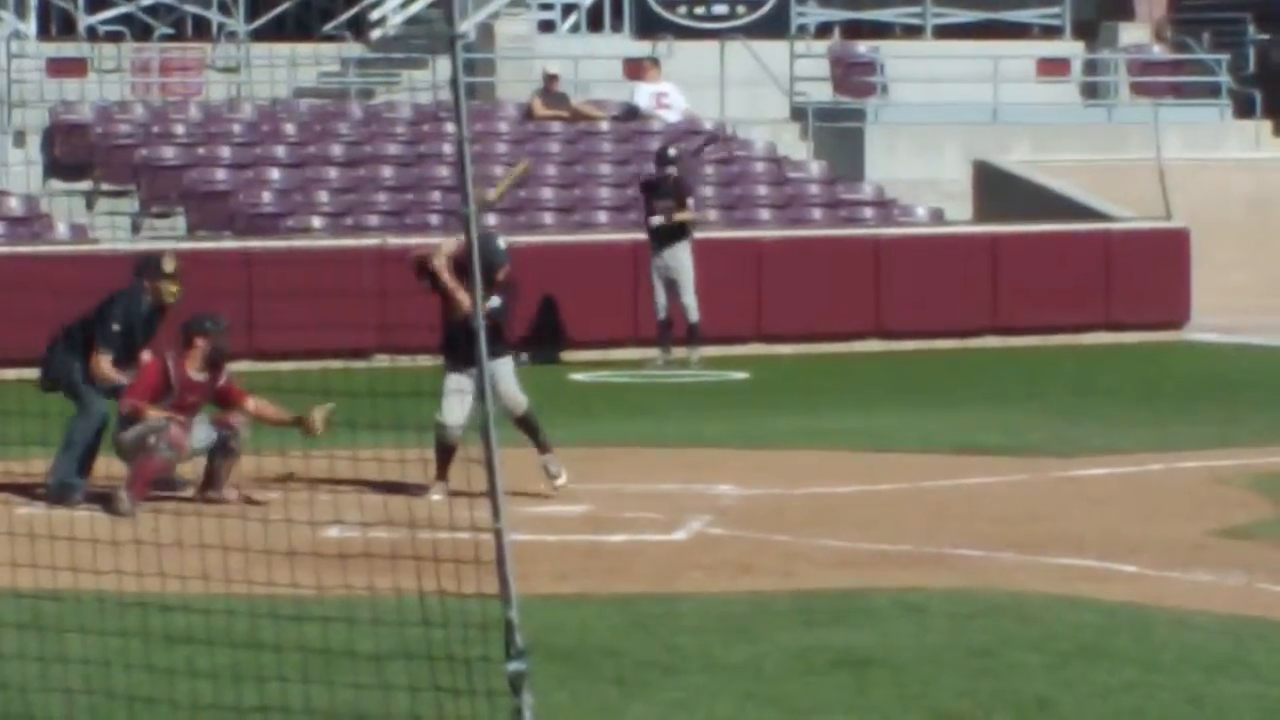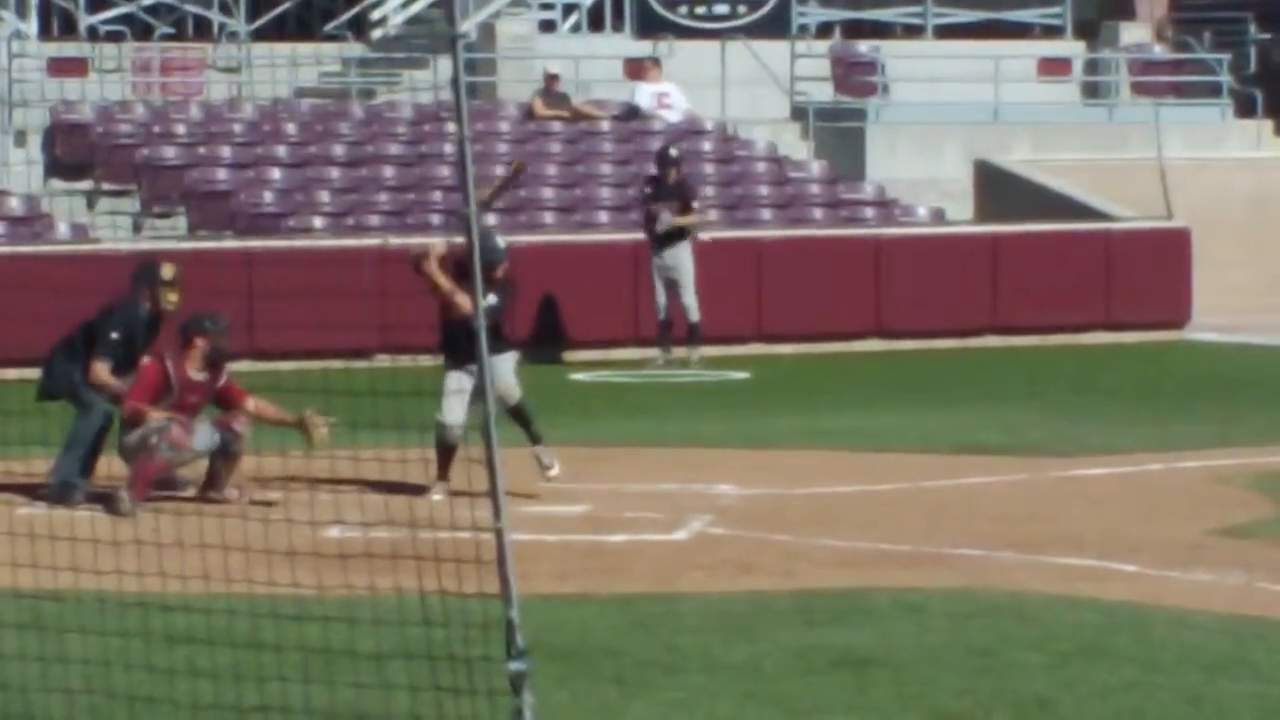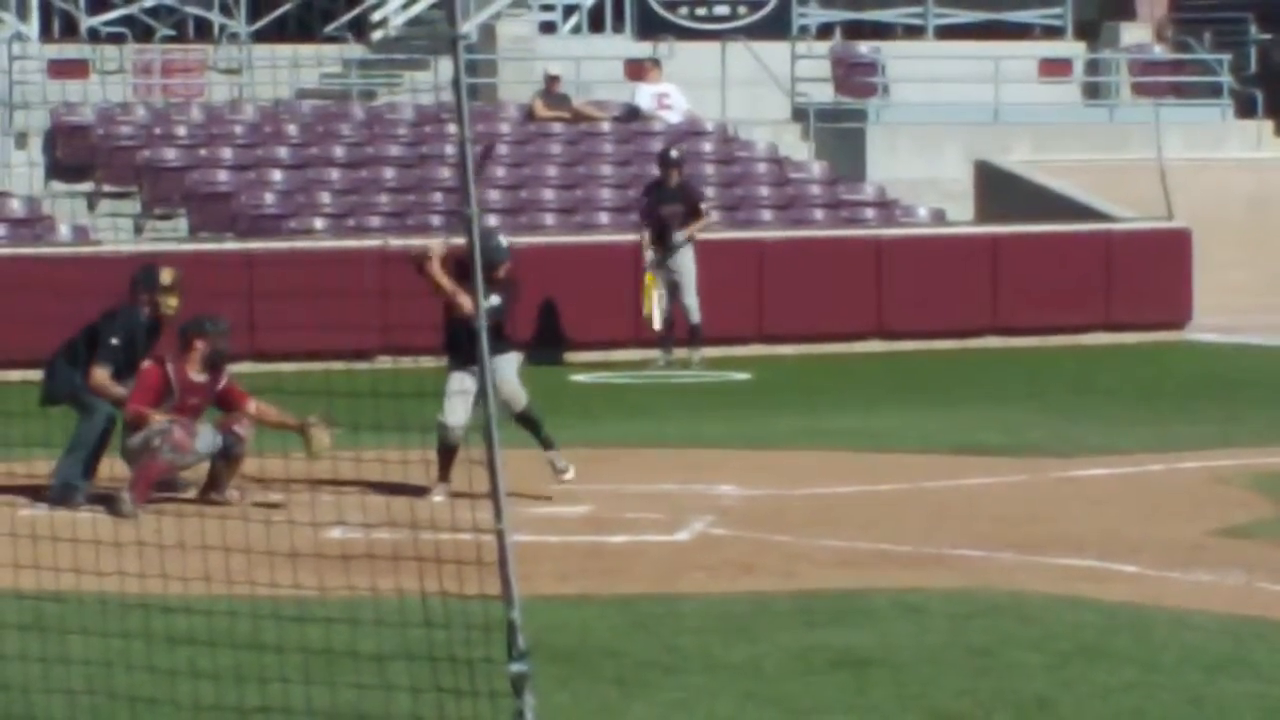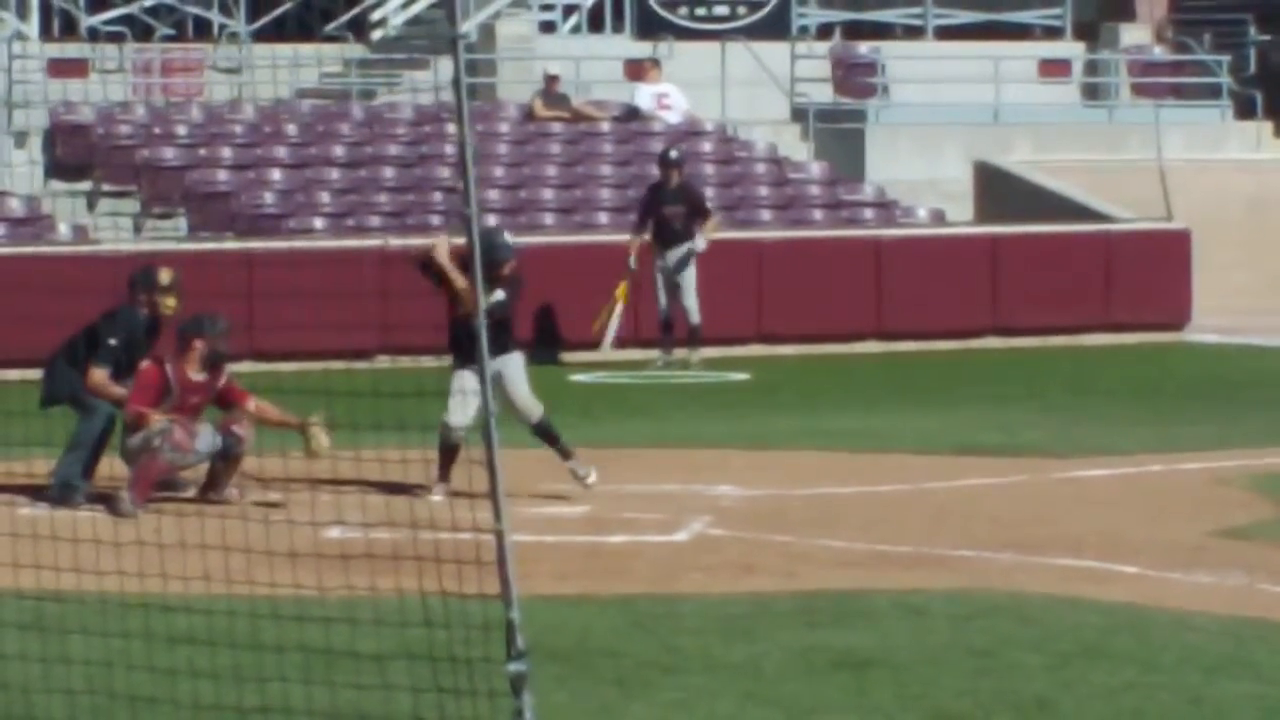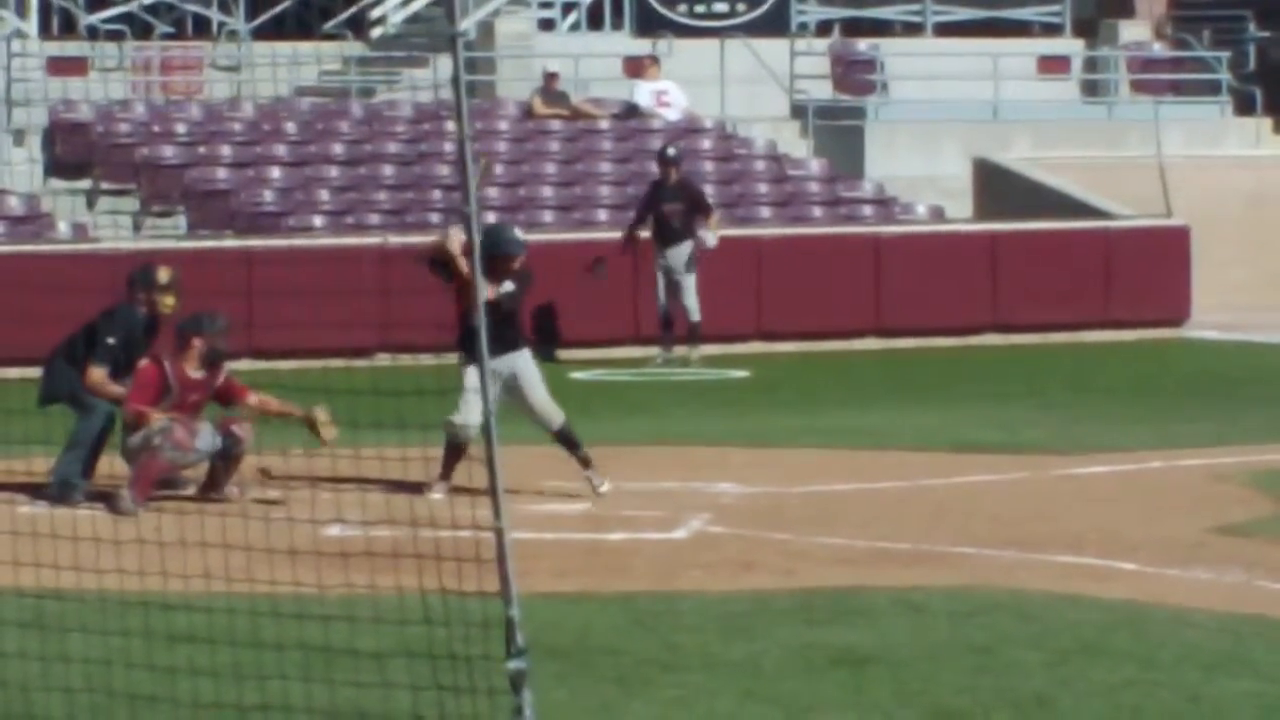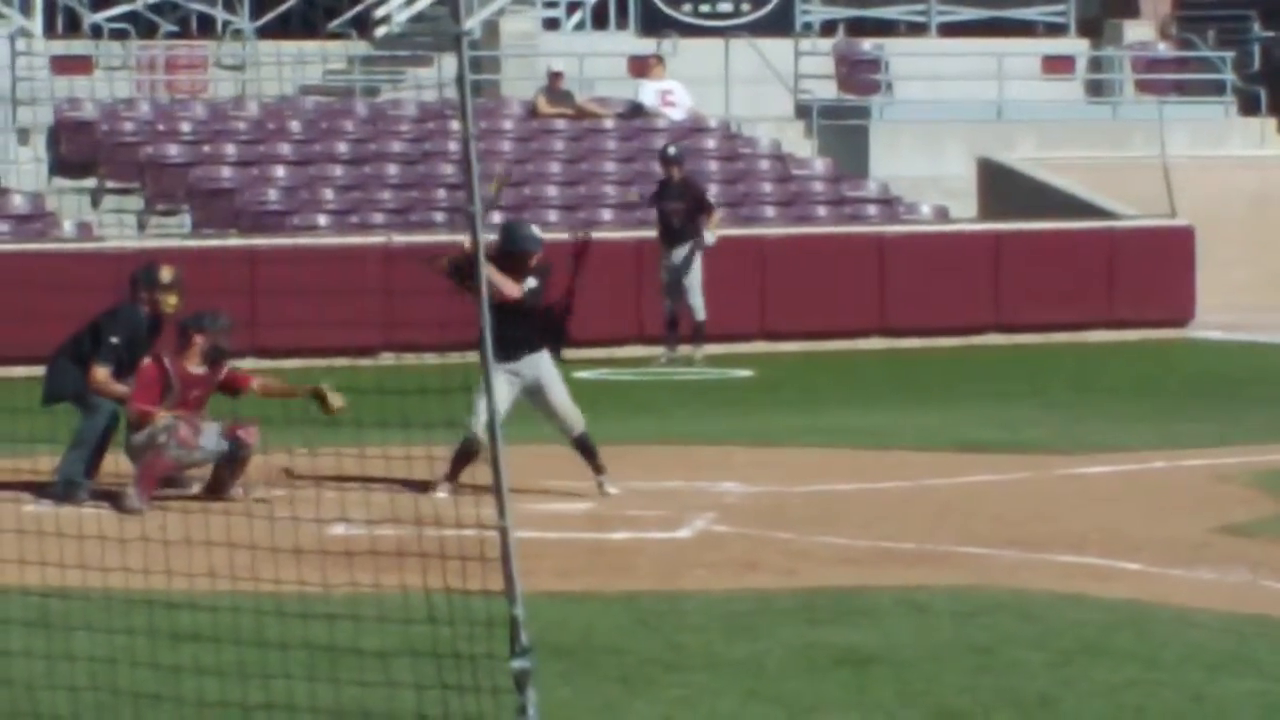
dt=0.1s
person 1, frame 1
left shoulder: (502, 286)
right shoulder: (455, 271)
left elbow: (471, 310)
right elbow: (415, 259)
left wrist: (444, 273)
right wrist: (443, 254)
left hip: (495, 358)
right hip: (459, 365)
left knee: (512, 399)
right knee: (449, 425)
left ankle: (547, 455)
right ankle: (440, 480)
person 1, frame 2
left shoulder: (501, 284)
right shoulder: (452, 261)
left elbow: (469, 308)
right elbow: (419, 262)
left wrist: (436, 275)
right wrist: (433, 258)
left hip: (495, 355)
right hip: (459, 362)
left knee: (506, 389)
right knee: (450, 424)
left ankle: (539, 446)
right ankle: (441, 480)
person 1, frame 3
left shoulder: (504, 284)
right shoulder: (456, 269)
left elbow: (470, 307)
right elbow: (420, 262)
left wrist: (438, 272)
right wrist: (437, 255)
left hip: (498, 355)
right hip: (462, 364)
left knee: (512, 395)
right knee: (451, 424)
left ankle: (551, 451)
right ankle: (443, 481)
person 1, frame 4
left shoulder: (510, 281)
right shoulder: (459, 267)
left elbow: (477, 304)
right elbow: (423, 262)
left wrist: (446, 265)
right wrist: (440, 254)
left hip: (504, 356)
right hip: (467, 362)
left knee: (525, 404)
right knee: (455, 423)
left ankle: (571, 460)
right ankle: (442, 480)
person 1, frame 5
left shoulder: (520, 275)
right shoulder: (468, 264)
left elbow: (487, 293)
right elbow: (433, 259)
left wrist: (458, 255)
right wrist: (451, 246)
left hip: (513, 354)
right hip: (477, 360)
left knee: (543, 409)
right knee: (464, 423)
left ankle: (589, 468)
right ankle: (444, 478)
person 1, frame 6
left shoulder: (539, 271)
right shoulder: (490, 265)
left elbow: (511, 292)
right elbow: (445, 268)
left wrist: (479, 261)
right wrist: (469, 255)
left hip: (535, 360)
right hip: (500, 365)
left knee: (569, 417)
right knee: (480, 430)
left ankle: (601, 475)
right ankle: (450, 478)
person 2, frame 1
left shoulder: (154, 306)
right shoulder: (122, 307)
left elbow: (138, 344)
right elbow: (99, 367)
left hip: (111, 362)
right hip: (72, 359)
right knee: (95, 408)
right ankle: (64, 483)
person 2, frame 2
left shoulder: (151, 315)
right shoulder: (121, 316)
left elbow: (136, 354)
right elbow: (97, 375)
left hip: (109, 369)
right hip: (70, 369)
right knee: (100, 410)
right ankle: (65, 483)
person 2, frame 3
left shoulder: (151, 320)
right shoulder: (121, 322)
left elbow: (137, 359)
right elbow: (97, 380)
left hip: (111, 374)
right hip: (72, 373)
right knee: (103, 412)
right ankle: (66, 485)
person 2, frame 4
left shoulder: (150, 321)
right shoulder: (120, 322)
left elbow: (136, 361)
right elbow: (95, 381)
left hip: (109, 374)
right hip: (70, 374)
right knee: (103, 412)
right ankle: (66, 484)
person 2, frame 5
left shoulder: (149, 319)
right shoulder: (119, 321)
left elbow: (135, 359)
right elbow: (94, 380)
left hip: (107, 372)
right hip: (68, 373)
right knee: (102, 410)
right ankle: (65, 482)
person 2, frame 6
left shoulder: (152, 319)
right shoulder: (122, 320)
left elbow: (139, 358)
right elbow: (98, 380)
left hip: (112, 371)
right hip: (72, 372)
right knee: (105, 409)
right ankle: (68, 481)
person 3, frame 1
left shoulder: (215, 376)
right shoulder: (160, 367)
left elbow: (253, 405)
right elbow: (128, 407)
left wrist: (297, 420)
right wrist: (170, 416)
right hip: (133, 438)
left knee: (234, 422)
right knee: (175, 431)
left ankle: (213, 489)
right ankle: (128, 495)
person 3, frame 2
left shoulder: (216, 376)
right shoulder: (159, 368)
left elbow: (253, 405)
right elbow: (130, 411)
left wrist: (298, 421)
right wrist: (173, 417)
left hip: (178, 445)
right hip: (138, 443)
left knee: (237, 425)
right knee: (176, 431)
left ankle: (214, 488)
right ankle: (129, 495)
person 3, frame 3
left shoulder: (217, 378)
right shoulder: (160, 371)
left elbow: (254, 407)
right elbow: (132, 414)
left wrist: (300, 425)
right wrist: (175, 420)
left hip: (181, 447)
right hip: (141, 446)
left knee: (240, 427)
right knee: (178, 433)
left ankle: (215, 490)
right ankle: (131, 497)
person 3, frame 4
left shoulder: (215, 377)
right shoulder: (158, 371)
left elbow: (254, 406)
right elbow: (132, 416)
left wrist: (299, 424)
right wrist: (176, 420)
left hip: (182, 447)
right hip: (141, 447)
left knee: (240, 429)
right knee: (178, 434)
left ankle: (214, 489)
right ankle: (130, 496)
person 3, frame 5
left shoulder: (214, 374)
right shoulder: (157, 369)
left elbow: (255, 399)
right elbow: (132, 414)
left wrist: (304, 414)
right wrist: (176, 419)
left hip: (184, 445)
right hip: (142, 445)
left knee: (239, 430)
right knee: (179, 433)
left ankle: (214, 488)
right ankle: (132, 495)
person 3, frame 6
left shoulder: (216, 367)
right shoulder: (160, 367)
left elbow: (258, 385)
right elbow: (136, 414)
left wrist: (307, 391)
right wrist: (185, 419)
left hip: (186, 443)
right hip: (148, 443)
left knee: (245, 435)
right knee: (183, 431)
left ankle: (219, 487)
right ankle: (138, 493)
person 4, frame 1
left shoulder: (681, 185)
right shoulder: (651, 183)
left elbow: (691, 214)
right elbow: (646, 177)
left wrist: (665, 218)
right wrist: (664, 172)
left hip: (678, 248)
right hip: (656, 250)
left knee: (688, 299)
right knee: (660, 302)
left ankle: (694, 349)
right ankle: (665, 350)
person 4, frame 2
left shoulder: (685, 187)
right shoulder: (651, 184)
left elbow: (695, 216)
right elbow: (648, 207)
left wrist: (671, 221)
right wrist: (661, 214)
left hip: (680, 248)
right hip: (657, 251)
left knee: (688, 299)
right knee: (660, 302)
left ankle: (695, 349)
right ankle: (665, 350)
person 4, frame 3
left shoulder: (689, 189)
right shoulder: (652, 189)
left elbow: (705, 218)
right elbow: (645, 221)
left wrist: (686, 232)
right wrist: (647, 250)
left hip: (682, 251)
right hip: (659, 253)
left knee: (689, 300)
right knee: (663, 304)
left ankle: (696, 350)
right ankle: (666, 351)
person 4, frame 4
left shoulder: (690, 190)
right shoulder: (653, 192)
left elbow: (709, 217)
right elbow: (641, 224)
left wrist: (702, 236)
right wrist: (633, 253)
left hip: (683, 251)
right hip: (661, 254)
left knee: (689, 301)
right knee: (663, 305)
left ankle: (694, 350)
right ankle: (666, 351)
person 4, frame 5
left shoulder: (689, 187)
right shoulder: (654, 189)
left elbow: (711, 213)
right elbow: (640, 217)
left wrist: (710, 232)
right wrist: (629, 235)
left hip: (683, 249)
right hip: (661, 251)
left knee: (689, 299)
right knee: (663, 302)
left ankle: (694, 348)
right ankle: (666, 349)
person 4, frame 6
left shoulder: (692, 186)
right shoulder: (661, 187)
left elbow: (713, 211)
left wrist: (710, 231)
left hip: (688, 249)
right hip: (667, 250)
left knee: (694, 297)
right knee: (669, 301)
left ankle: (699, 347)
right ankle: (671, 348)
